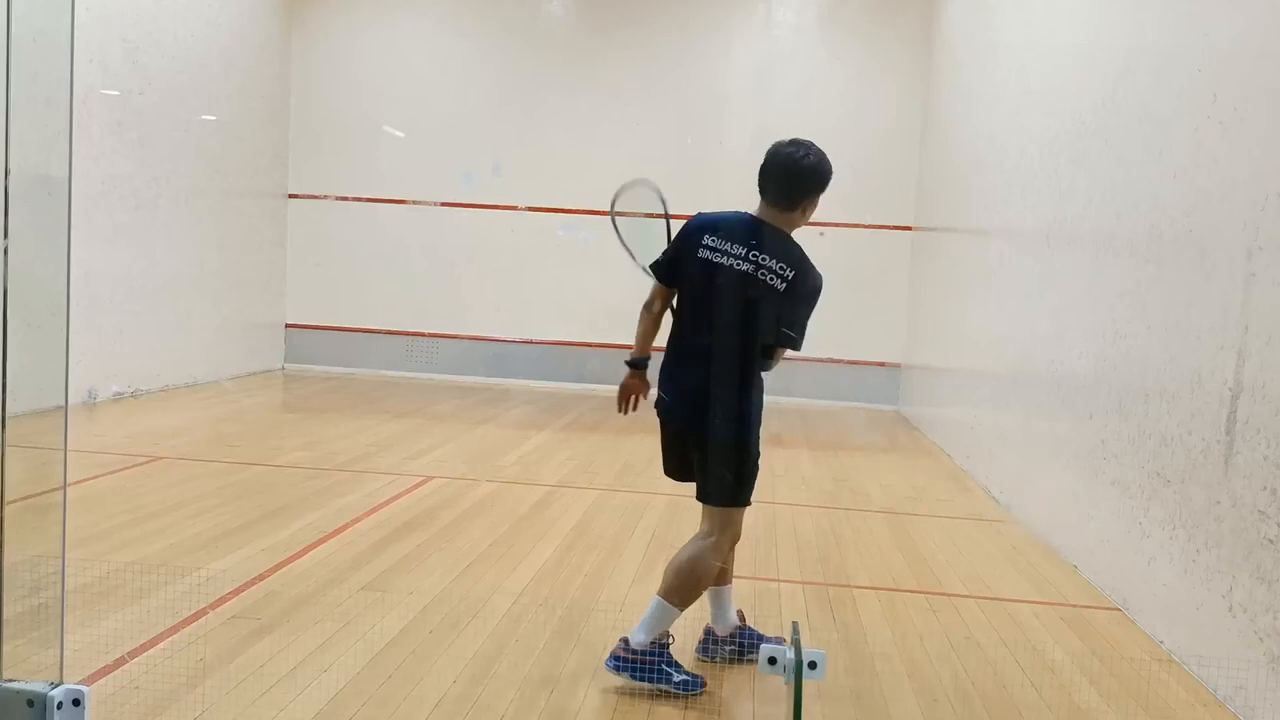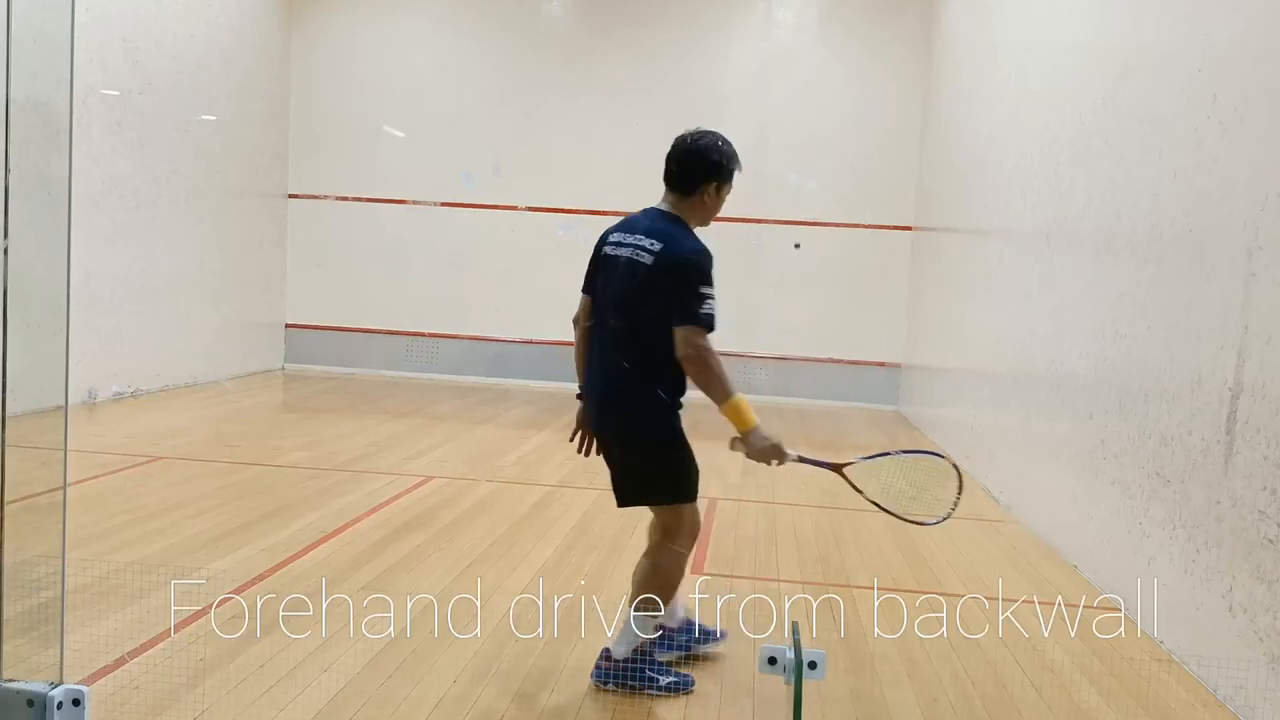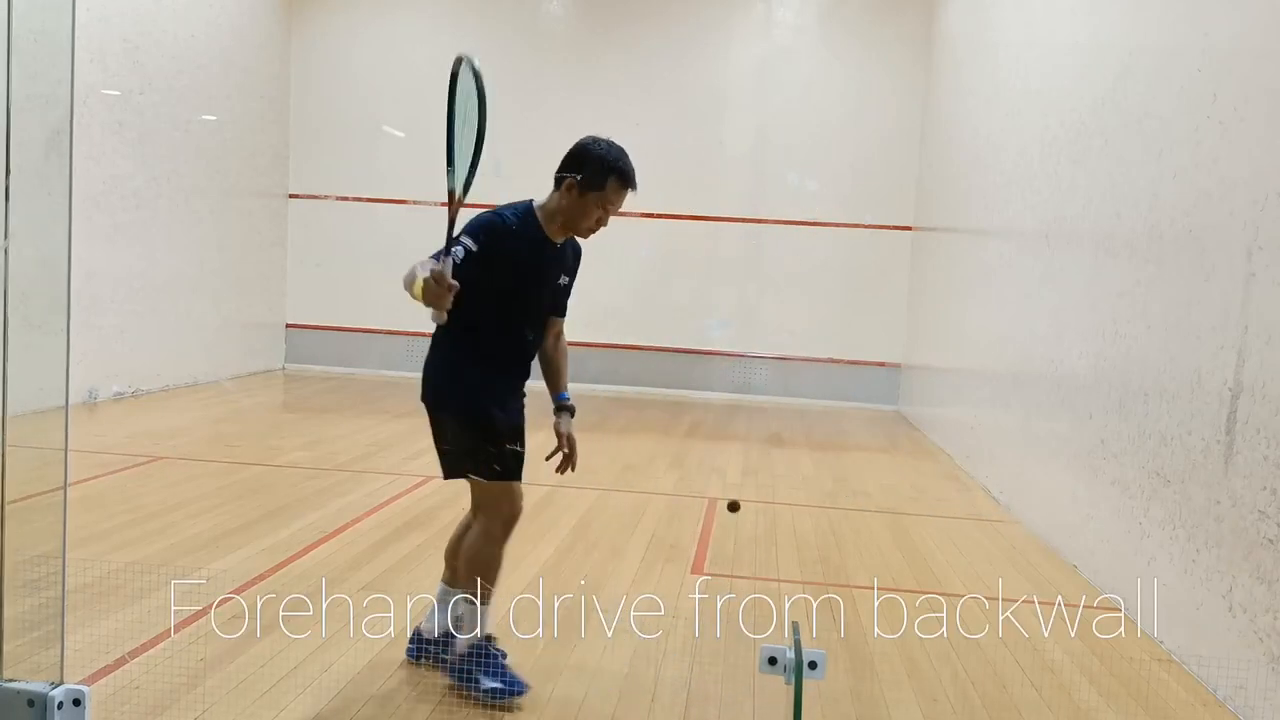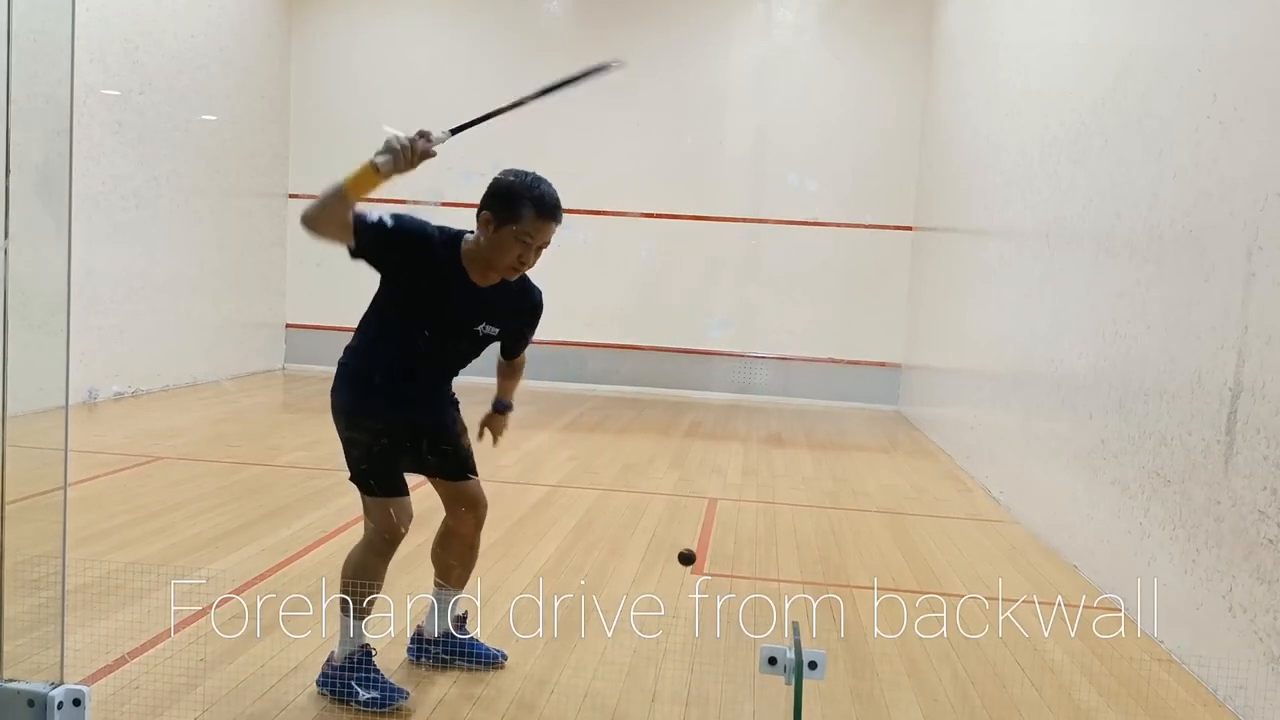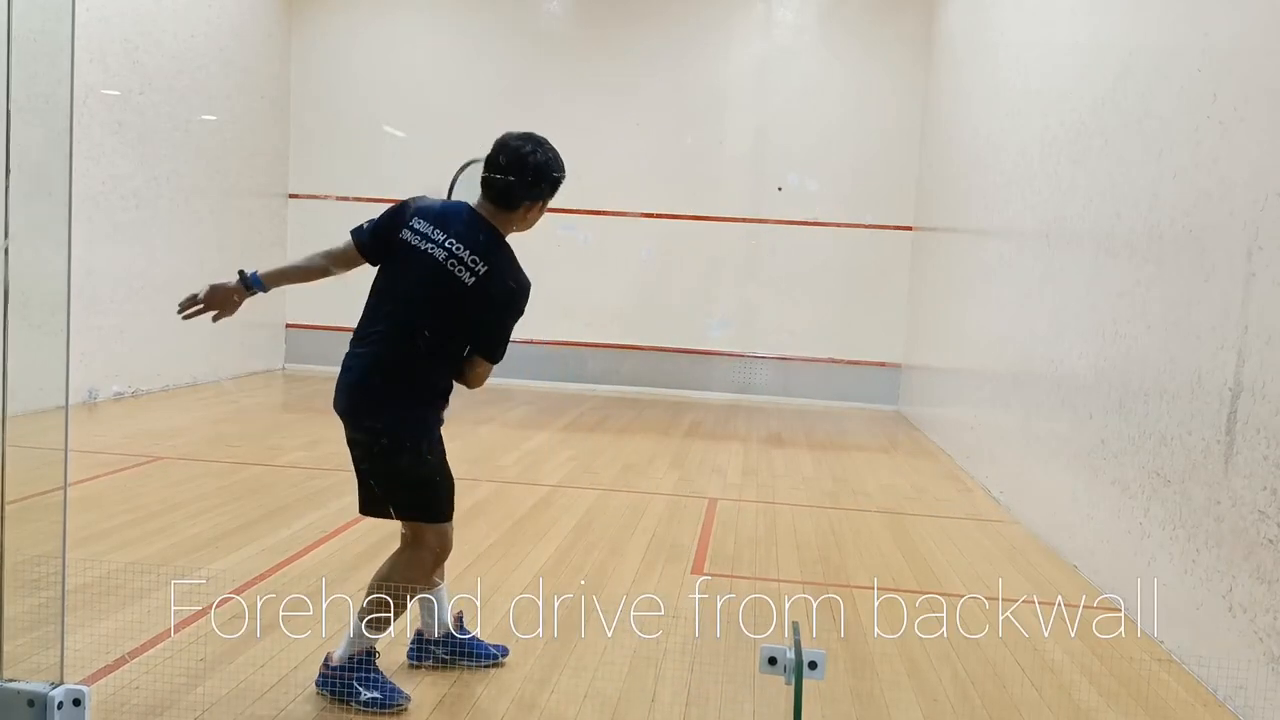
dt=1s
person 1, frame 1
left shoulder: (701, 228)
right shoulder: (803, 277)
left elbow: (655, 304)
right elbow: (774, 355)
left wrist: (638, 365)
left hip: (676, 400)
right hip: (729, 412)
left knee: (719, 516)
right knee: (719, 533)
left ankle: (724, 629)
right ankle: (639, 645)
person 1, frame 2
left shoulder: (615, 234)
right shoulder: (689, 253)
left elbow: (583, 322)
right elbow: (691, 350)
left wrist: (587, 398)
right wrist: (747, 425)
left hip: (606, 408)
right hip: (645, 412)
left knee: (671, 516)
right knee: (678, 528)
left ankle: (668, 625)
right ankle: (623, 655)
person 1, frame 3
left shoulder: (569, 253)
right shoulder: (499, 228)
right elbow: (424, 270)
left wrist: (562, 407)
right wrist: (429, 284)
left hip: (502, 394)
right hip: (460, 389)
left knee: (490, 509)
right knee: (502, 506)
left ankle: (437, 631)
right ankle: (472, 647)
person 1, frame 4
left shoulder: (523, 301)
right shoulder: (417, 244)
left elbow: (512, 358)
right elbow: (316, 220)
left wrist: (502, 407)
left hip: (430, 400)
right hip: (367, 398)
left knee: (470, 506)
right knee: (390, 522)
left ankle: (437, 631)
right ankle: (344, 660)
person 1, frame 5
left shoulder: (417, 213)
right shoulder: (508, 284)
left elbow: (333, 259)
right elbow: (473, 376)
left wrist: (248, 284)
left hip: (362, 390)
right hip: (397, 411)
left knee: (431, 512)
right knee: (431, 538)
left ankle: (438, 632)
right ankle: (346, 662)
